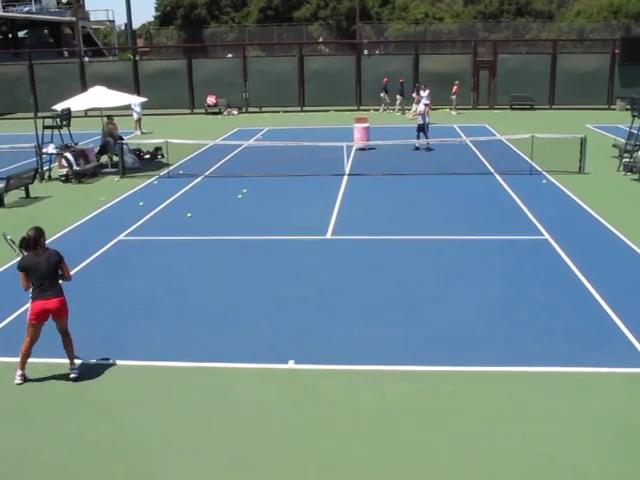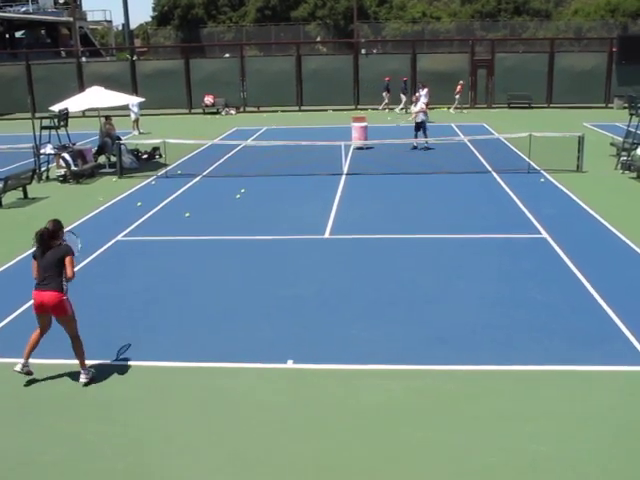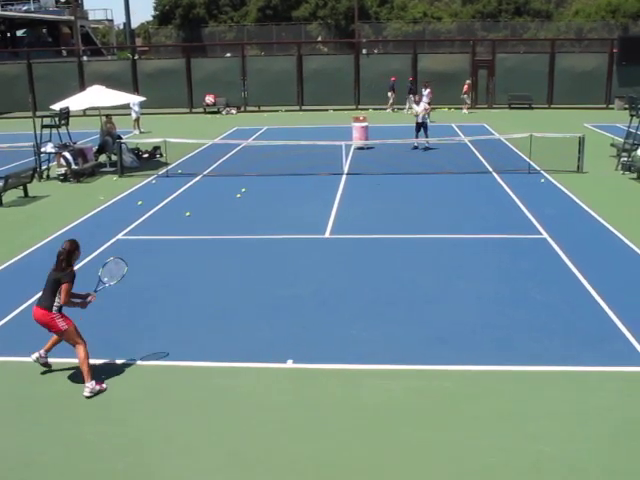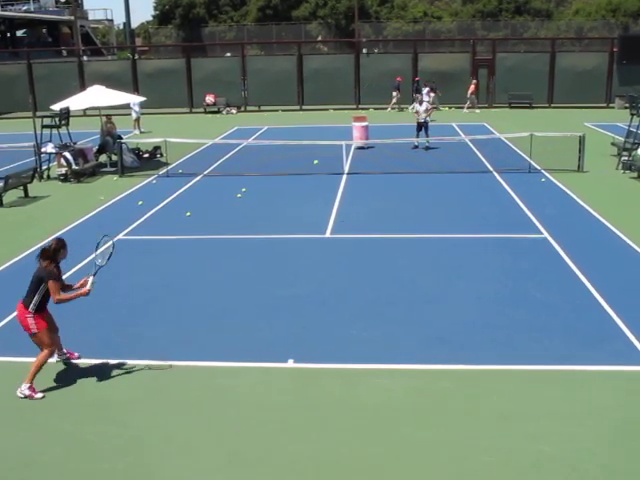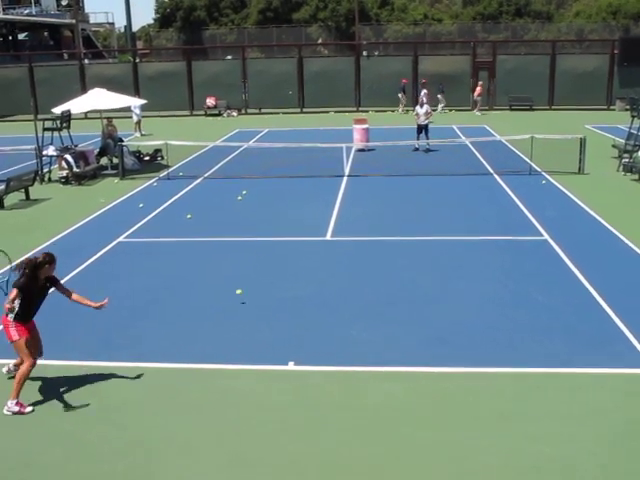
dt=0.3s
person 1, frame 1
left shoulder: (23, 261)
right shoulder: (54, 253)
left elbow: (26, 287)
right elbow: (68, 277)
left hip: (38, 304)
right hip: (58, 301)
left knee: (31, 339)
right knee: (64, 331)
left ankle: (20, 374)
right ankle: (73, 367)
person 1, frame 2
left shoulder: (39, 250)
right shoulder: (66, 249)
left elbow: (36, 275)
right elbow: (70, 275)
right wrist: (71, 275)
left hip: (38, 295)
right hip: (56, 297)
left knee: (42, 329)
right knee: (73, 333)
left ankle: (23, 363)
right ankle: (84, 372)
person 1, frame 3
left shoulder: (59, 267)
right shoulder: (68, 273)
right elbow: (64, 301)
left wrist: (84, 296)
right wrist: (81, 303)
left hip: (39, 310)
right hip: (49, 314)
left knee: (66, 333)
right knee: (80, 344)
left ankle: (41, 355)
right ankle: (90, 385)
person 1, frame 4
left shoulder: (53, 266)
right shoulder: (50, 270)
left elbow: (62, 288)
right elbow: (56, 299)
left wrist: (78, 286)
right wrist: (80, 293)
left hip: (38, 309)
right hip: (29, 312)
left knee: (54, 331)
right knee: (49, 349)
left ankle: (62, 354)
right ankle: (25, 387)
person 1, frame 5
left shoulder: (50, 280)
right shoulder: (24, 281)
left elbow: (70, 294)
left wrist: (93, 304)
left hip: (27, 321)
right hip: (13, 323)
left knee: (36, 353)
right knee: (30, 361)
